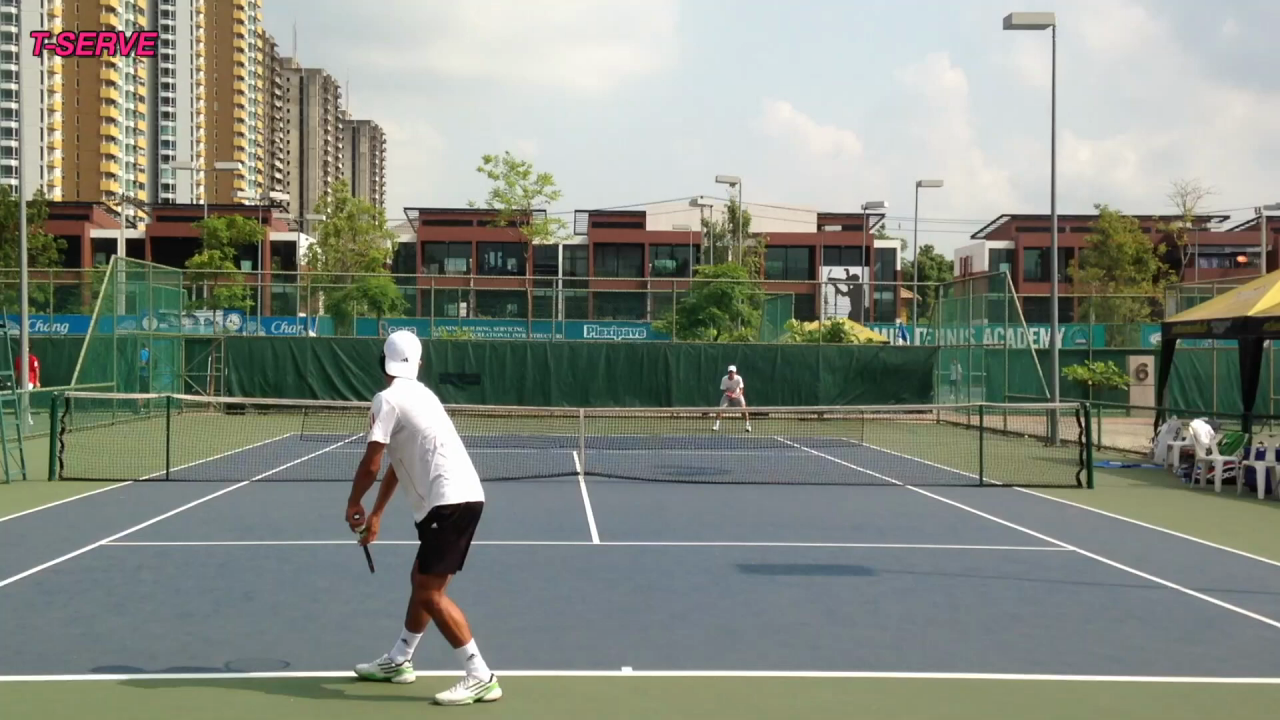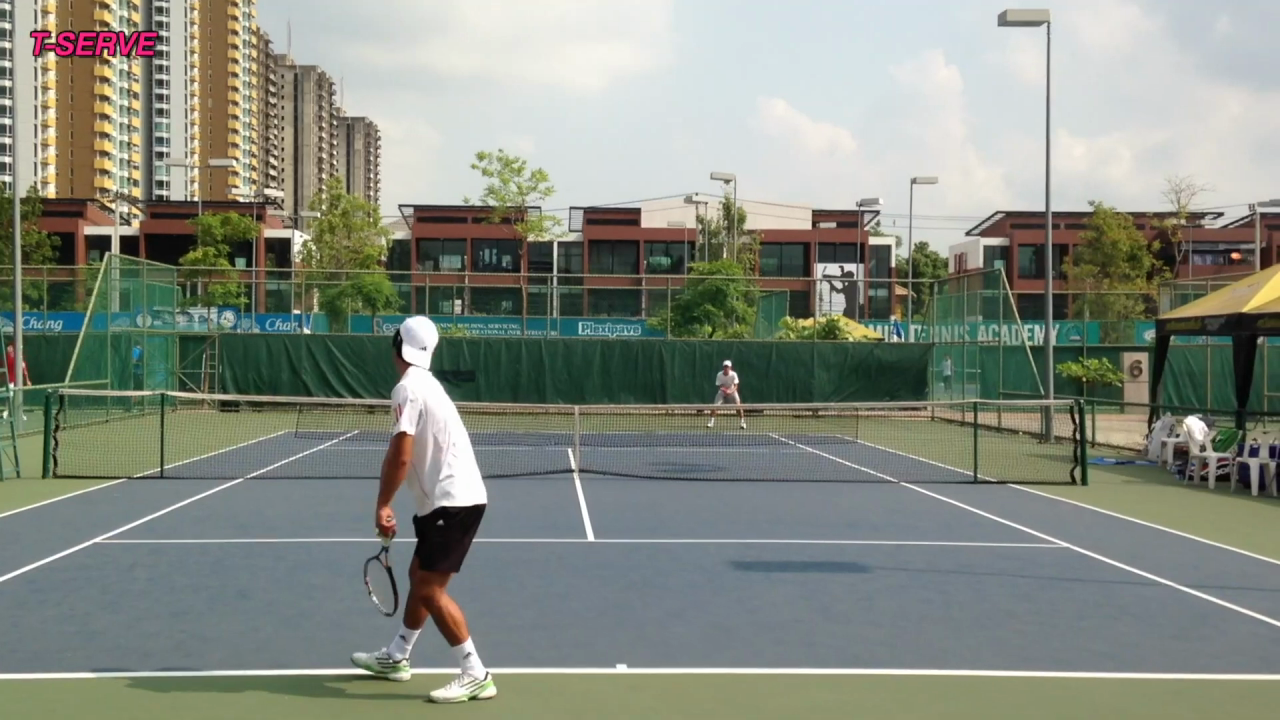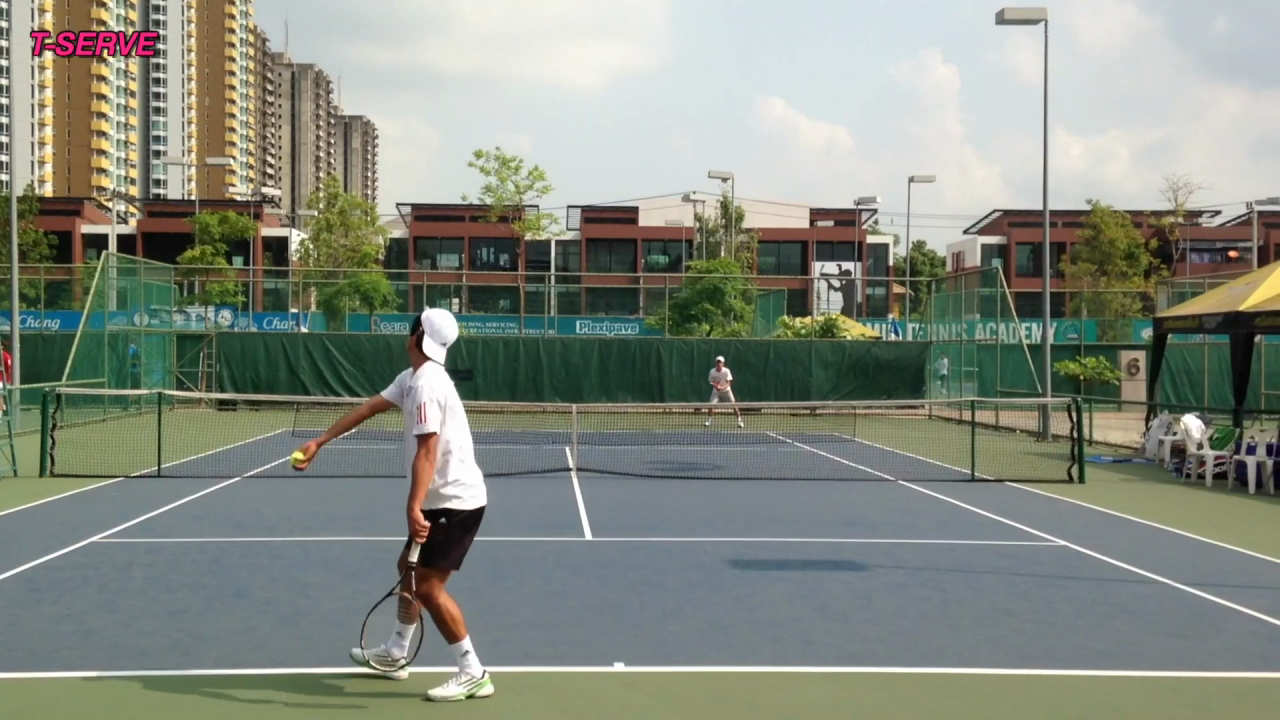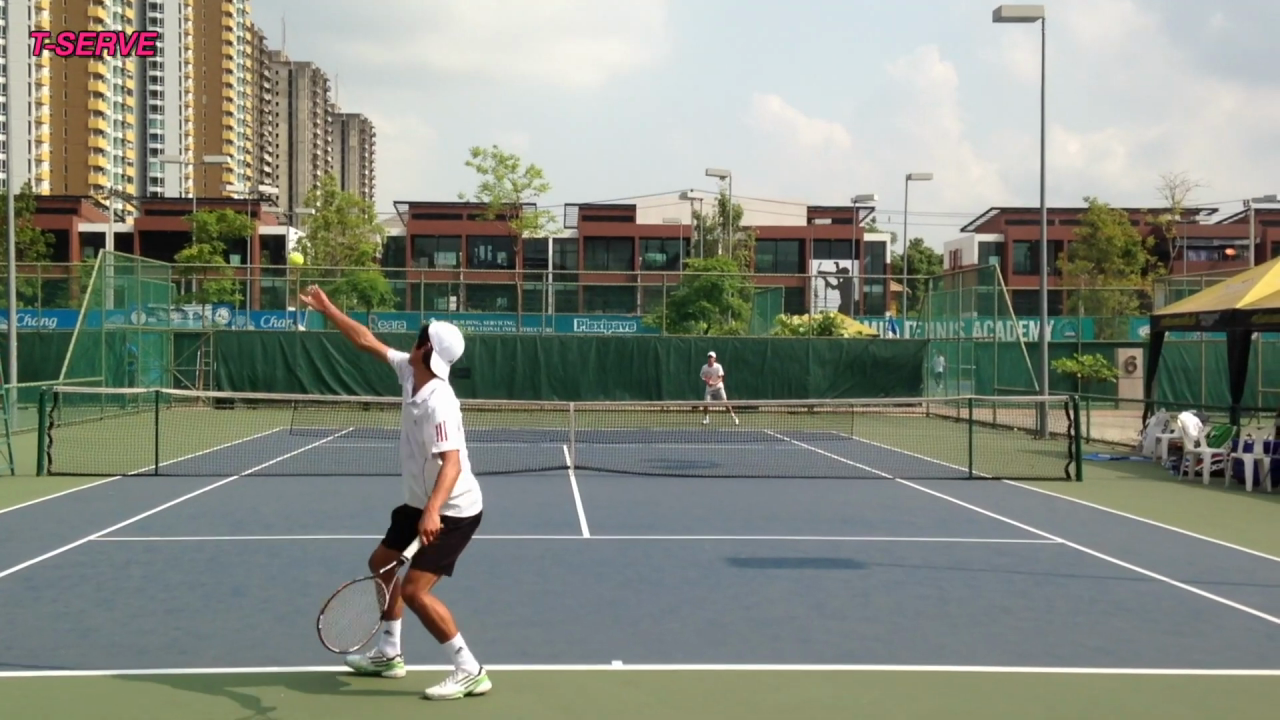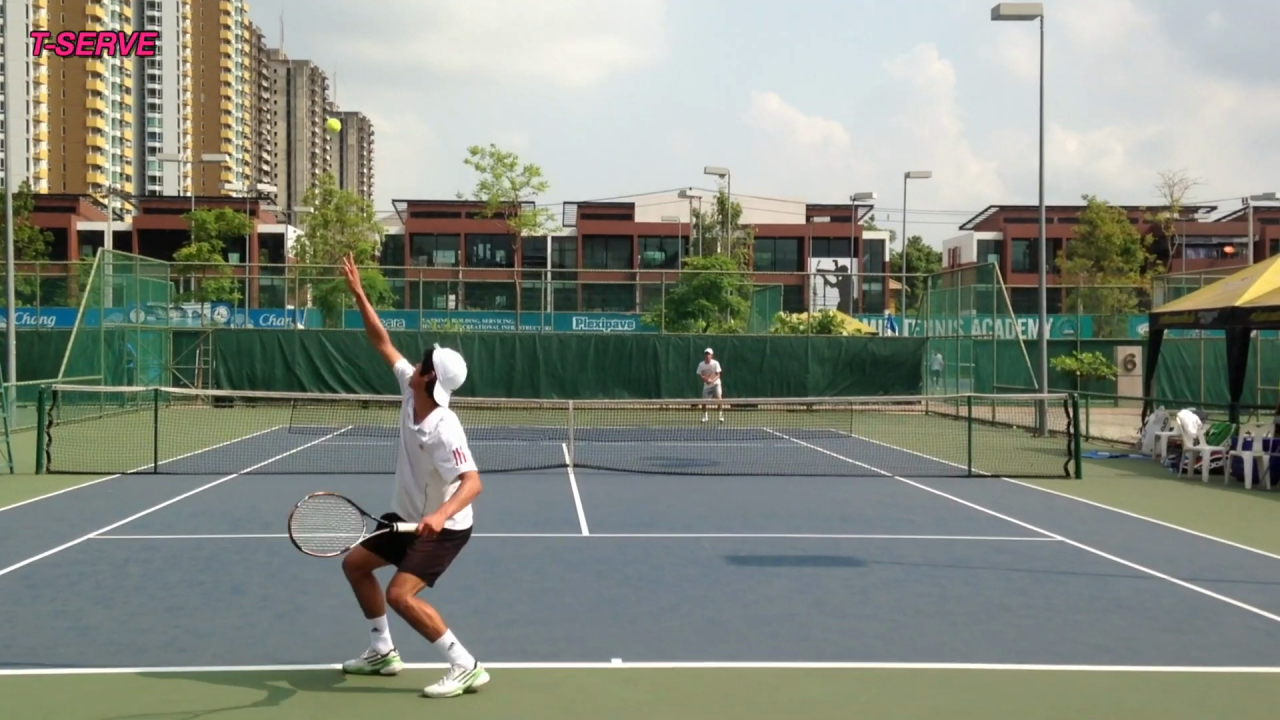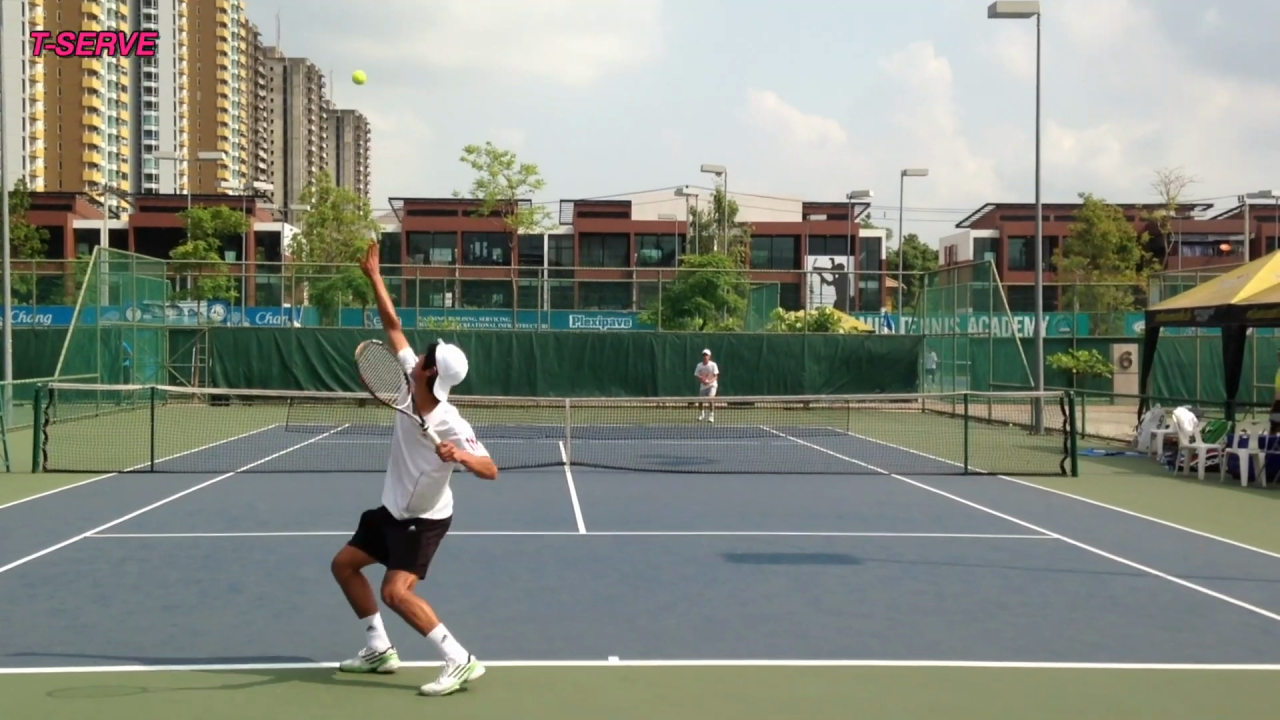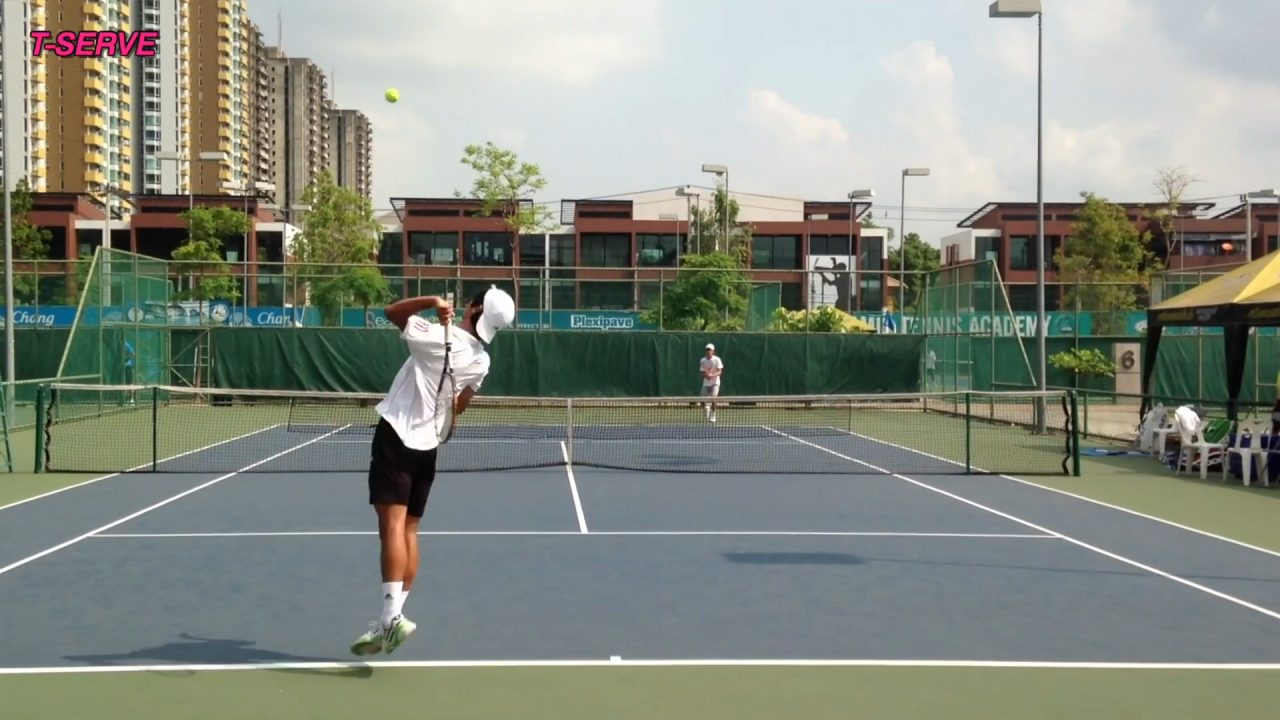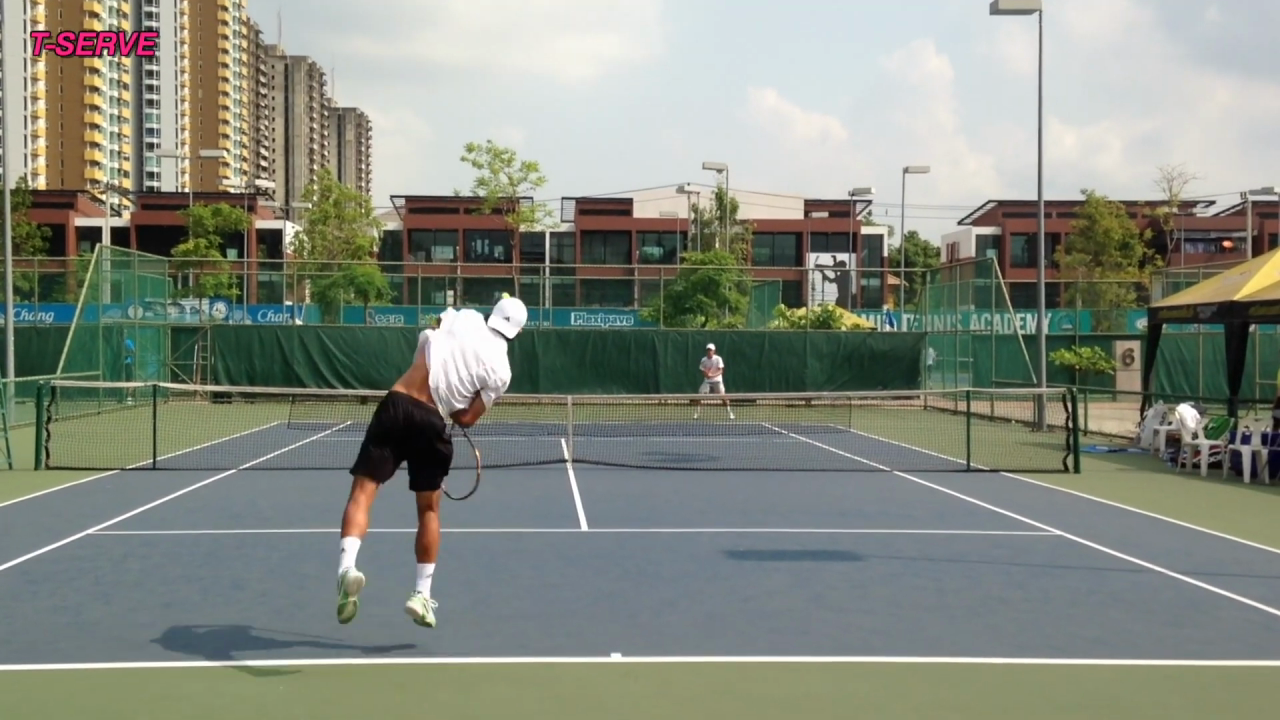
dt=0.2s
person 1, frame 1
left shoulder: (387, 399)
right shoulder: (416, 394)
left elbow: (372, 463)
right elbow: (394, 466)
left wrist: (353, 503)
right wrist: (375, 514)
left hip: (451, 502)
right hip: (459, 498)
left knee: (430, 593)
right knee: (420, 581)
left ankle: (481, 678)
right ankle: (398, 660)
person 1, frame 2
left shoulder: (408, 388)
right shoulder: (420, 385)
left elbow: (401, 455)
right elbow: (399, 452)
left wrist: (383, 505)
right wrist: (384, 504)
left hip: (454, 501)
right hip: (444, 500)
left knee: (430, 591)
right knee: (418, 575)
left ankle: (477, 676)
right ankle: (395, 657)
person 1, frame 3
left shoulder: (431, 387)
right shoulder: (411, 379)
left elbow: (429, 450)
right elbow: (369, 407)
left wrist: (414, 506)
right wrist: (321, 440)
left hip: (457, 501)
right hip: (437, 501)
left knee: (429, 588)
right knee: (410, 567)
left ankle: (474, 674)
right ankle: (396, 653)
person 1, frame 4
left shoulder: (438, 405)
right shoulder: (411, 370)
left elbow: (452, 465)
right elbow: (368, 341)
left wrist: (433, 513)
right wrist: (327, 308)
left hip: (456, 509)
right hip: (421, 505)
left knee: (415, 590)
right knee: (380, 562)
left ankle: (470, 672)
right ankle: (388, 654)
person 1, frame 5
left shoulder: (444, 430)
right shoulder: (411, 392)
left elbow: (472, 483)
right elbow: (381, 341)
left wrist: (443, 514)
right wrist: (357, 290)
left hip: (443, 528)
right hip: (405, 518)
left knee: (400, 594)
right knee: (354, 564)
left ankle: (466, 666)
right ankle: (383, 651)
person 1, frame 6
left shoulder: (455, 429)
right shoulder: (418, 373)
left elbow: (490, 470)
right elbow: (393, 329)
left wrist: (461, 456)
right wrist: (375, 279)
left hip: (425, 520)
right hip: (393, 511)
left knee: (398, 589)
right knee: (343, 565)
left ankle: (460, 661)
right ankle: (379, 649)
person 1, frame 7
left shoulder: (439, 339)
right shoulder: (481, 361)
left elbow: (395, 314)
left wrist: (430, 302)
left hip: (396, 437)
right hip: (425, 448)
left knee: (392, 525)
right knee: (406, 530)
left ankle: (392, 617)
right ankle: (391, 620)
person 1, frame 8
left shoulder: (464, 319)
right shoulder: (500, 369)
left elbow: (432, 333)
right elbow: (465, 419)
left hip: (395, 407)
right hip: (430, 424)
left knee: (362, 494)
right knee: (428, 511)
left ankle: (348, 569)
right ankle: (421, 596)
